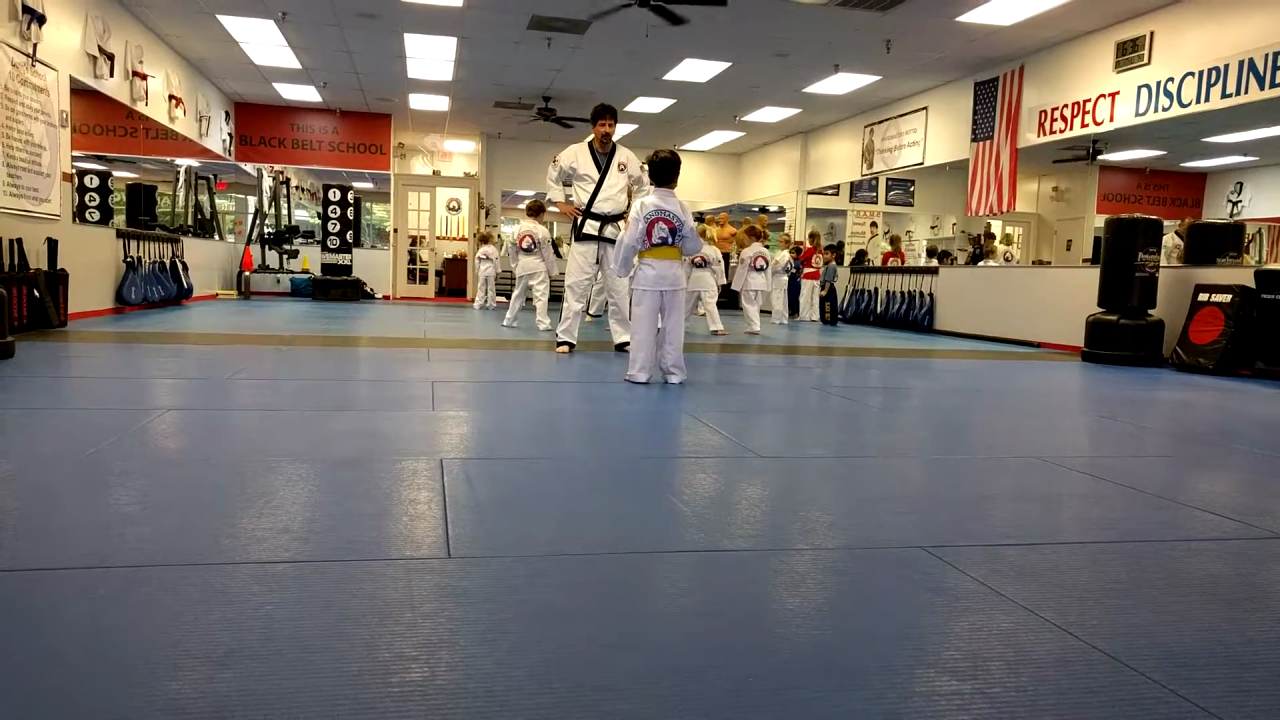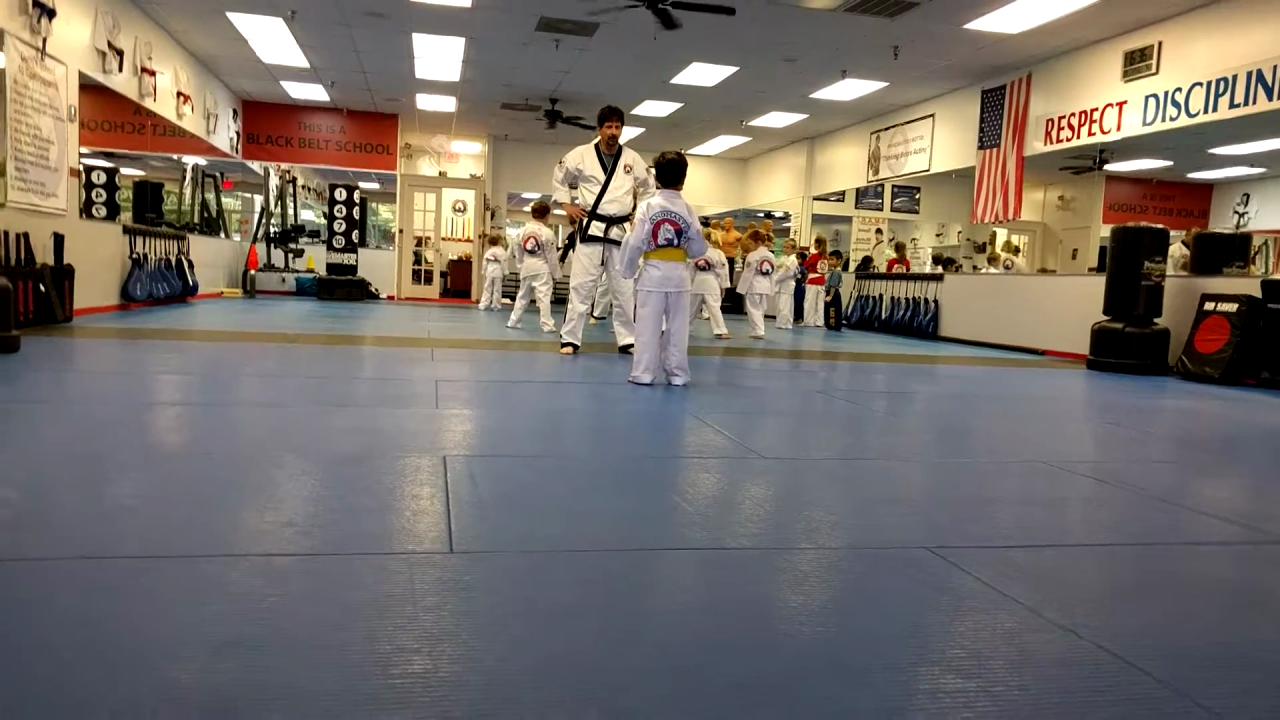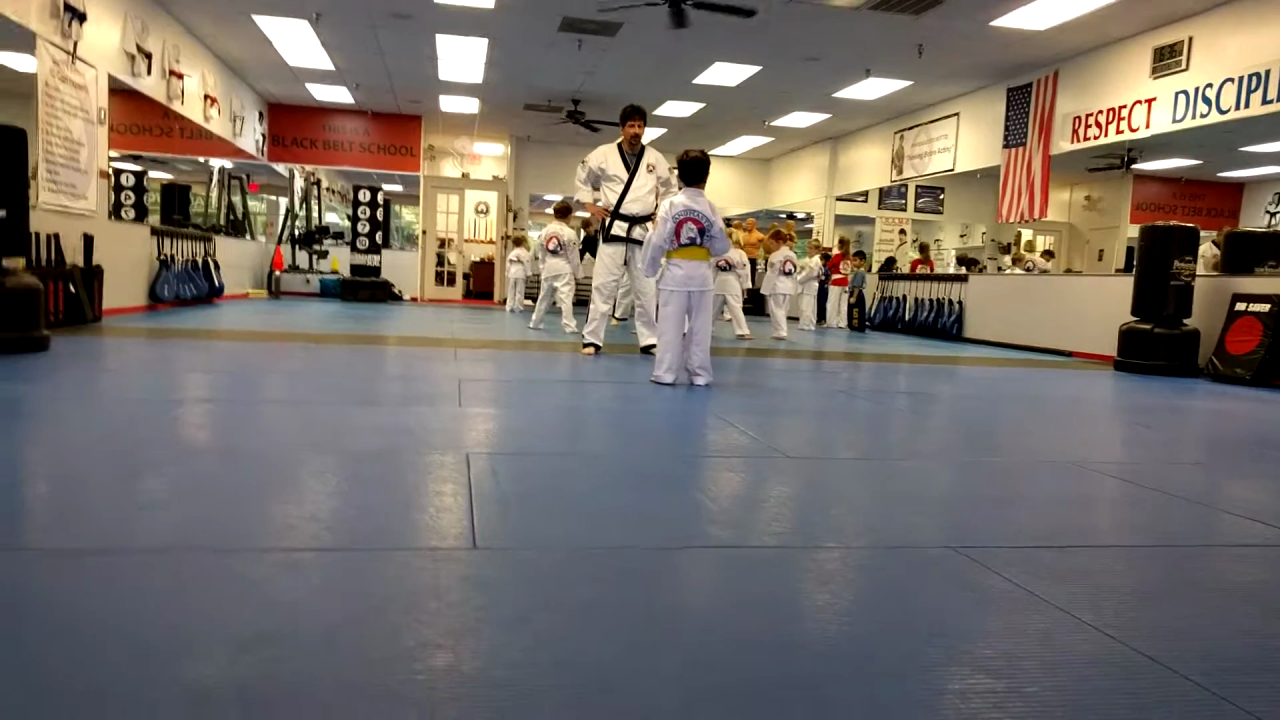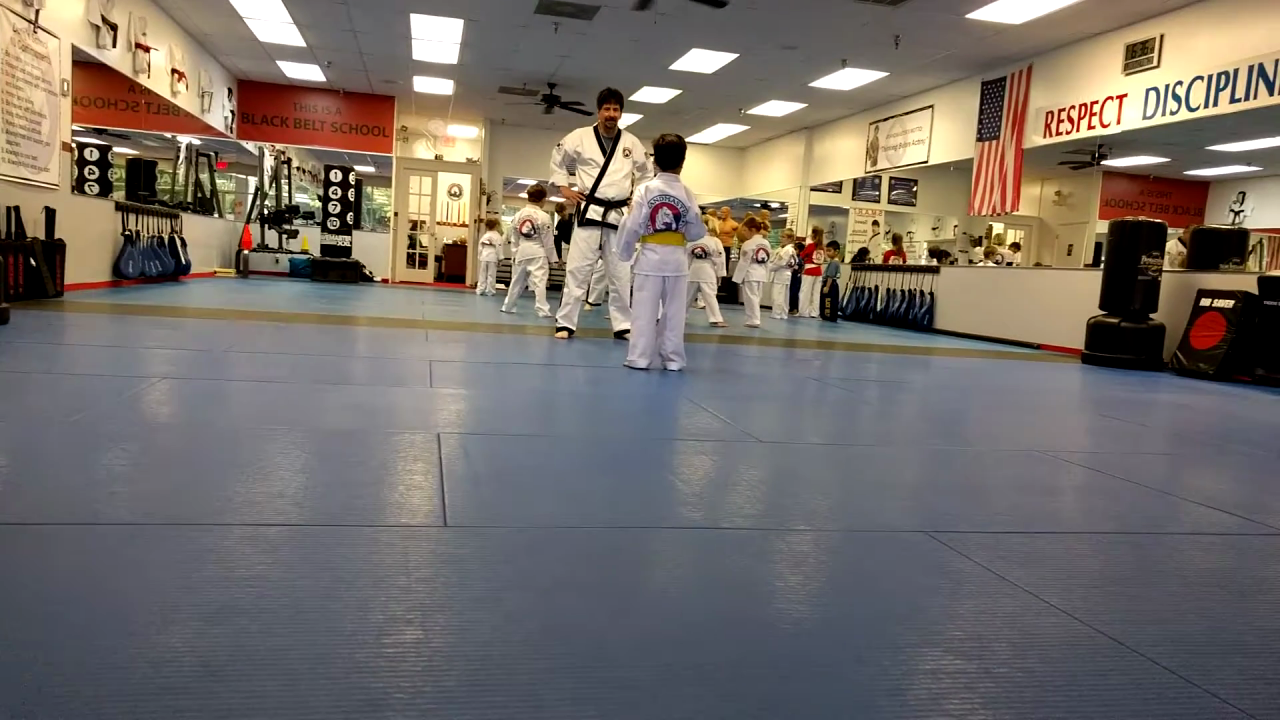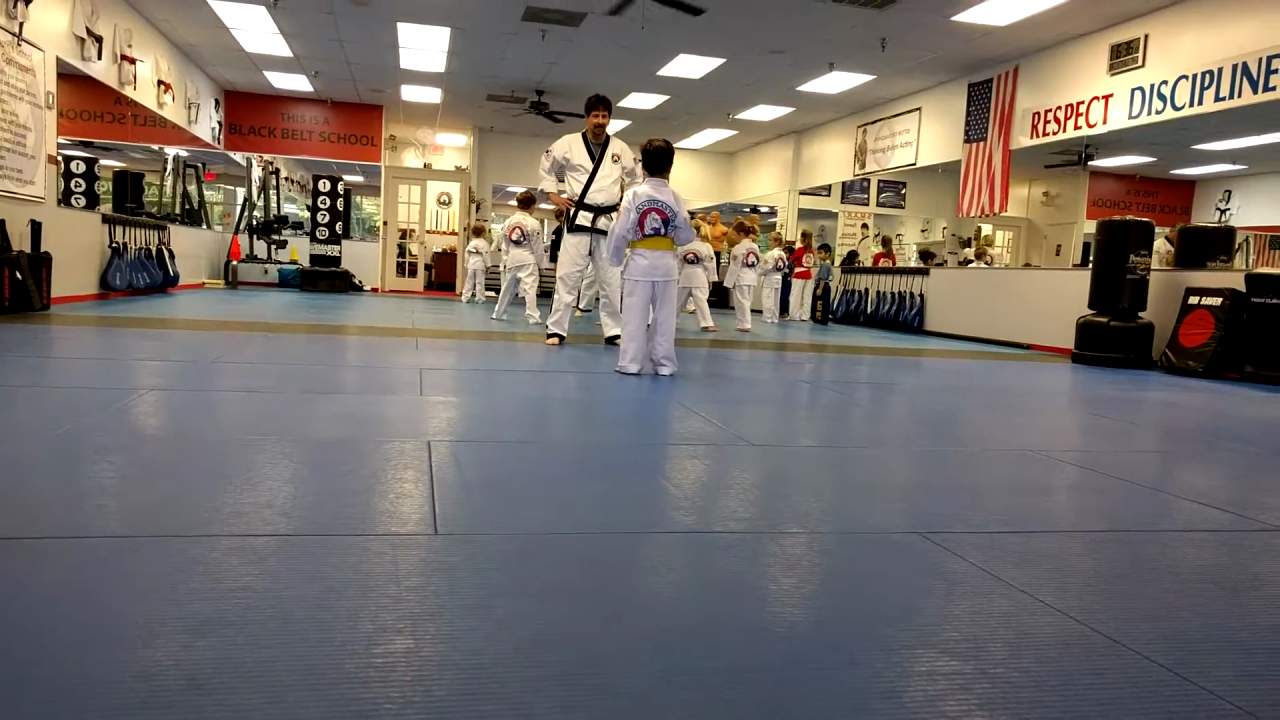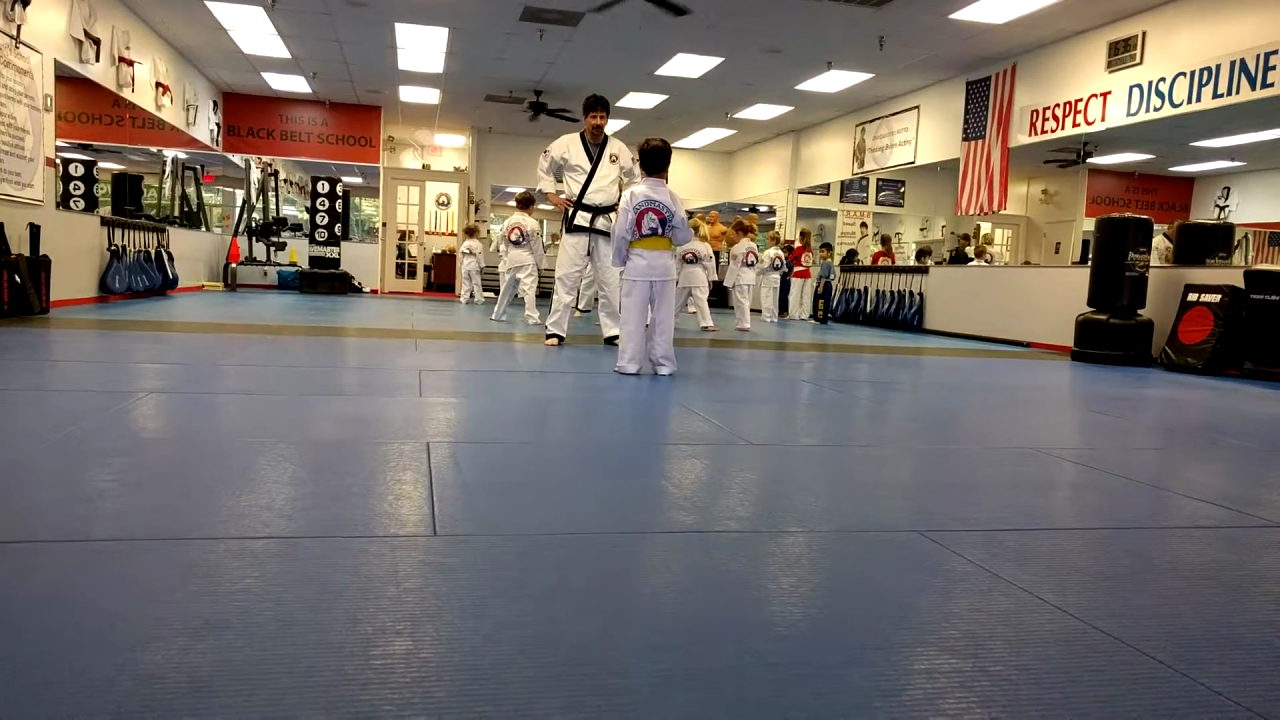
dt=0.3s
person 1, frame 1
left shoulder: (626, 157)
right shoulder: (575, 153)
left elbow: (642, 186)
right elbow: (554, 176)
right wrist: (561, 203)
left hip: (616, 229)
right hip: (586, 227)
left knee: (619, 288)
right knee: (576, 285)
left ankle: (623, 338)
right ankle: (566, 337)
person 1, frame 2
left shoulder: (633, 159)
right shoulder: (581, 155)
left elbow: (648, 188)
right elbow: (559, 178)
right wrist: (567, 205)
left hip: (622, 230)
right hip: (592, 228)
left knee: (624, 289)
right knee: (581, 285)
left ankle: (627, 340)
right ankle: (570, 339)
person 1, frame 3
left shoulder: (655, 158)
right shoulder: (604, 154)
left elbow: (670, 188)
right elbow: (582, 178)
right wrist: (590, 205)
left hip: (644, 230)
right hip: (614, 228)
left knee: (646, 289)
right knee: (604, 285)
left ankle: (649, 340)
right ankle: (592, 339)
person 1, frame 4
left shoulder: (632, 143)
right shoulder: (580, 137)
left elbow: (646, 173)
right elbow: (558, 160)
right wrist: (564, 188)
left hip: (619, 215)
right hip: (590, 212)
left knee: (620, 274)
right knee: (577, 270)
left ankle: (622, 325)
right ankle: (565, 323)
person 1, frame 5
left shoulder: (620, 148)
right shoulder: (568, 143)
left elbow: (635, 178)
right elbow: (547, 167)
right wrist: (554, 194)
left hip: (609, 220)
right hip: (579, 218)
left knee: (611, 280)
right knee: (568, 275)
left ankle: (613, 331)
right ankle: (556, 329)
person 1, frame 6
left shoulder: (618, 148)
right shoulder: (566, 143)
left elbow: (633, 178)
right elbow: (545, 167)
right wrist: (552, 194)
left hip: (607, 221)
right hip: (577, 219)
left knee: (610, 280)
right knee: (567, 276)
left ankle: (613, 331)
right ankle: (555, 330)
person 2, frame 1
left shoulder: (642, 205)
right shoulder: (682, 208)
left elbow: (629, 242)
right elbow: (693, 246)
left wrist: (621, 270)
left hip: (648, 273)
right hip: (674, 273)
left knee: (644, 326)
right knee: (673, 326)
left ankle: (639, 371)
right ankle: (673, 372)
person 2, frame 2
left shoulder: (647, 207)
right shoulder: (687, 210)
left elbow: (635, 243)
right elbow: (698, 249)
left wrist: (627, 271)
left hip: (653, 273)
right hip: (679, 275)
left knee: (648, 326)
right knee: (677, 327)
left ankle: (644, 372)
right ankle: (677, 373)
person 2, frame 3
left shoulder: (670, 205)
right shoulder: (710, 208)
left elbow: (657, 241)
right elbow: (721, 246)
left wrist: (649, 269)
left hip: (675, 272)
right hip: (702, 274)
left knee: (671, 325)
right knee: (700, 327)
left ankle: (666, 372)
right ankle: (699, 373)
person 2, frame 4
left shoulder: (645, 189)
right shoulder: (686, 194)
left elbow: (632, 226)
right elbow: (697, 232)
left wrist: (624, 253)
left hip: (650, 257)
right hip: (676, 259)
left knee: (645, 310)
right knee: (674, 312)
left ankle: (640, 357)
right ankle: (673, 358)
person 2, frame 5
left shoulder: (633, 195)
right shoulder: (675, 198)
left elbow: (621, 233)
right elbow: (686, 236)
left wrist: (615, 259)
left hip: (639, 262)
right hip: (666, 264)
left knee: (635, 316)
right knee: (664, 317)
left ankle: (631, 362)
right ankle: (664, 363)
person 2, frame 6
left shoulder: (631, 195)
right shoulder: (672, 198)
left elbow: (621, 233)
right elbow: (683, 237)
left wrist: (619, 261)
left hip: (637, 263)
right hip: (664, 264)
left knee: (633, 316)
right knee: (663, 316)
left ankle: (629, 362)
right ankle: (663, 363)
